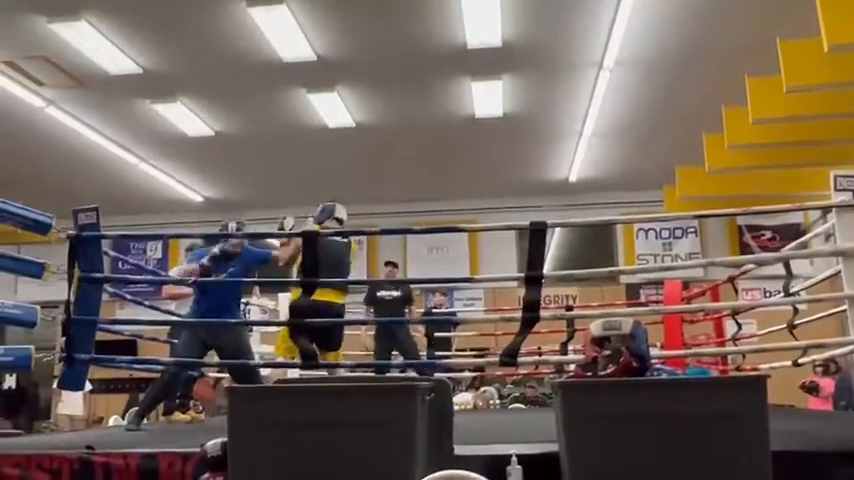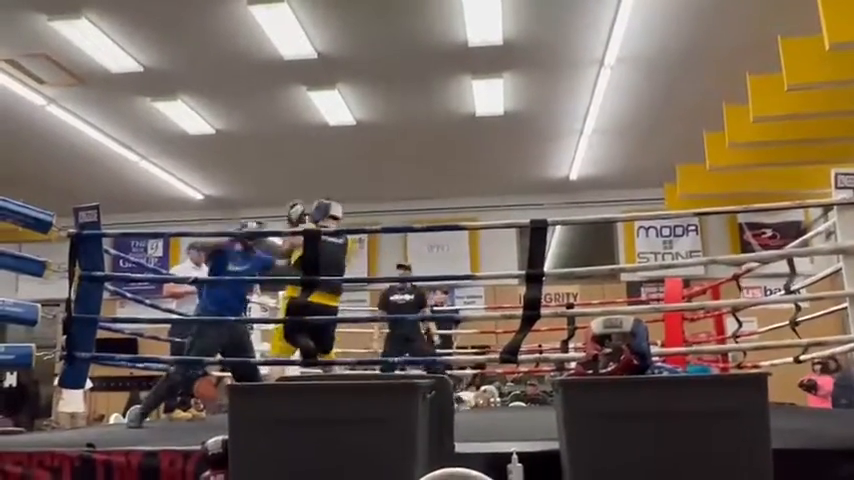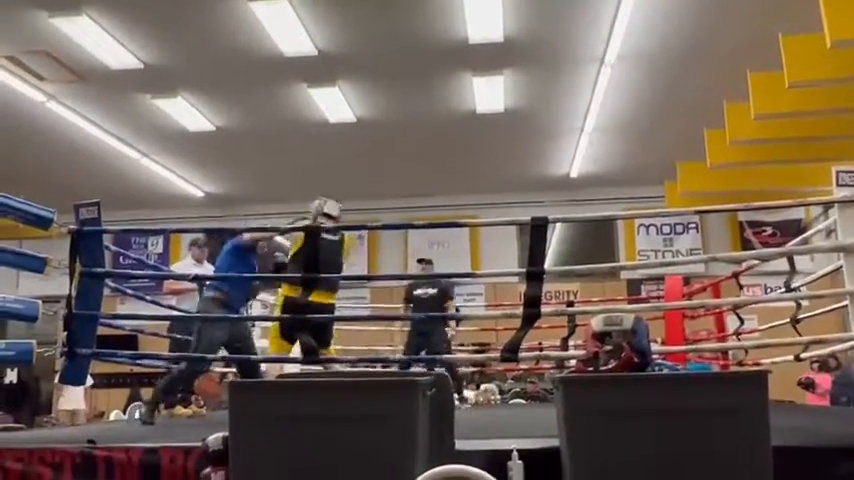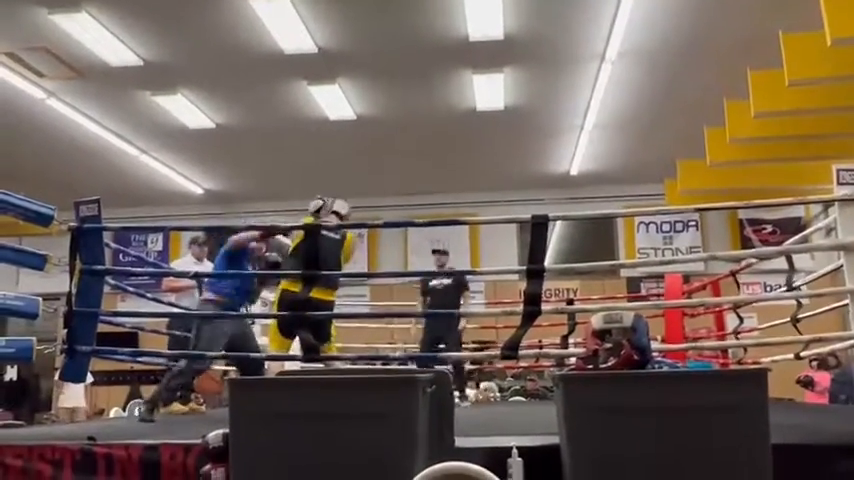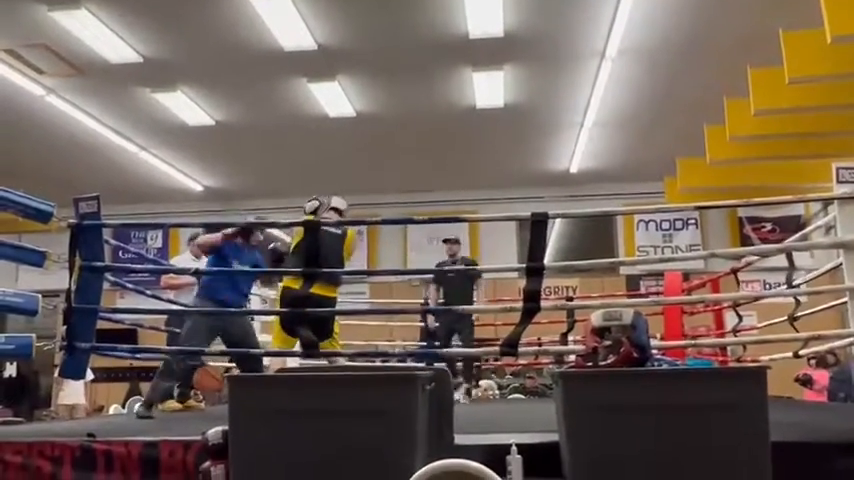
dt=0.1s
person 1, frame 1
left shoulder: (247, 254)
right shoulder: (203, 254)
left elbow: (281, 257)
right elbow: (180, 274)
left wrist: (288, 237)
right wrist: (211, 259)
left hip: (230, 325)
right hip: (199, 324)
left knee: (247, 373)
right knee: (175, 371)
right ankle: (139, 414)
person 1, frame 2
left shoulder: (256, 258)
right shoulder: (223, 251)
right elbow: (202, 245)
right wrist: (234, 240)
left hip: (234, 322)
right hip: (209, 320)
left knee: (249, 370)
right knee: (187, 371)
right ankle: (141, 411)
person 1, frame 3
left shoulder: (250, 260)
right shoulder: (240, 247)
left elbow: (250, 292)
right elbow: (249, 238)
right wrist: (276, 233)
left hip: (233, 313)
right hip: (215, 309)
left knee: (250, 363)
right knee: (198, 362)
right ankle: (152, 406)
person 1, frame 4
left shoulder: (246, 264)
right shoulder: (234, 251)
left elbow: (250, 298)
right elbow: (235, 240)
right wrist: (265, 233)
left hip: (235, 316)
right hip: (214, 311)
left knee: (254, 362)
right knee: (197, 363)
right ankle: (152, 404)
person 1, frame 5
left shoulder: (255, 259)
right shoulder: (225, 247)
right elbow: (201, 243)
right wrist: (234, 232)
left hip: (236, 313)
right hip: (208, 308)
left knee: (253, 358)
right knee: (184, 357)
right ankle: (149, 403)
person 2, frame 1
right shoulder: (178, 272)
right elbow: (166, 293)
right wrist: (190, 291)
right hip: (182, 324)
left ankle: (185, 407)
right ankle: (170, 409)
person 2, frame 2
left shoulder: (208, 272)
right shoulder: (179, 270)
right elbow: (167, 291)
right wrist: (191, 289)
right hip: (183, 322)
left ankle: (186, 404)
right ankle: (171, 407)
person 2, frame 3
left shoulder: (210, 269)
right shoulder: (179, 267)
right elbow: (167, 288)
right wrist: (192, 287)
right hip: (182, 319)
right knee: (177, 360)
left ankle: (186, 401)
right ankle: (171, 403)
person 2, frame 4
left shoulder: (210, 267)
right shoulder: (179, 264)
right elbow: (166, 286)
right wrist: (191, 284)
right hip: (181, 317)
left ankle: (186, 398)
person 2, frame 5
left shoulder: (207, 264)
right shoulder: (178, 261)
right elbow: (164, 283)
right wrist: (189, 281)
right hip: (179, 313)
right ankle: (165, 397)
person 3, frame 1
right shoulder: (348, 243)
left elbow: (285, 259)
left hip: (306, 302)
right hip: (334, 306)
left knee: (283, 356)
right knee: (333, 362)
person 3, frame 2
right shoulder: (345, 242)
left elbow: (285, 249)
left hip: (301, 303)
right hip: (328, 306)
left knee: (279, 357)
right knee: (327, 359)
person 3, frame 3
left shoulder: (302, 230)
right shoulder: (345, 240)
left hip: (293, 300)
right hip: (324, 303)
left knee: (277, 353)
right knee: (326, 356)
person 3, frame 4
left shoulder: (304, 225)
right shoulder: (349, 239)
left wrist: (312, 217)
left hip: (292, 295)
right hip: (323, 300)
left knee: (278, 350)
right knee: (328, 353)
person 3, frame 5
left shoulder: (304, 225)
right shoulder: (349, 236)
left hip: (295, 293)
right hip: (325, 298)
left knee: (280, 348)
right knee: (332, 351)
person 4, frame 1
left shoulder: (404, 288)
right shoulder: (374, 288)
left elbow: (411, 310)
left hip: (402, 331)
right hip: (383, 333)
left knee: (415, 359)
right knee: (380, 369)
person 4, frame 2
left shoulder: (418, 292)
right shoulder: (387, 293)
left elbow: (425, 313)
left hip: (414, 336)
right hip: (394, 337)
left knee: (433, 365)
right knee: (386, 370)
person 4, frame 3
left shoulder: (442, 286)
right shoulder: (411, 287)
left elbow: (450, 307)
right elbow: (405, 310)
left wrist: (452, 328)
left hip: (437, 331)
right hip: (416, 332)
left knee: (448, 364)
right knee: (404, 365)
left ankle: (460, 394)
person 4, frame 4
left shoulder: (457, 275)
right shoulder: (427, 278)
left elbow: (466, 297)
right elbow: (422, 301)
left wrist: (464, 318)
left hip: (451, 324)
right hip: (431, 324)
left knee: (456, 359)
right knee: (422, 358)
left ankle: (461, 392)
person 4, frame 5
left shoulder: (470, 264)
right shoulder: (440, 267)
left elbow: (478, 286)
right elbow: (434, 290)
right wrist: (431, 313)
left hip: (465, 312)
right hip: (447, 312)
left knee: (467, 346)
right knee: (442, 347)
left ankle: (468, 382)
right ankle: (455, 377)
